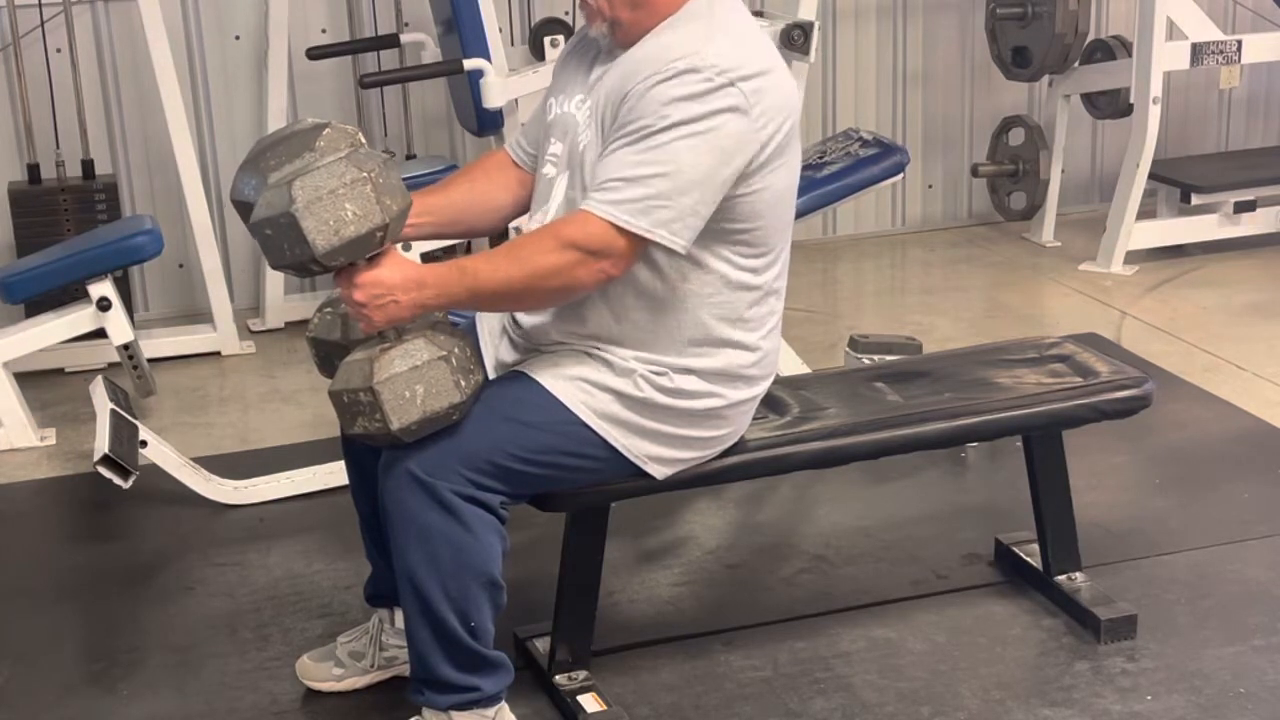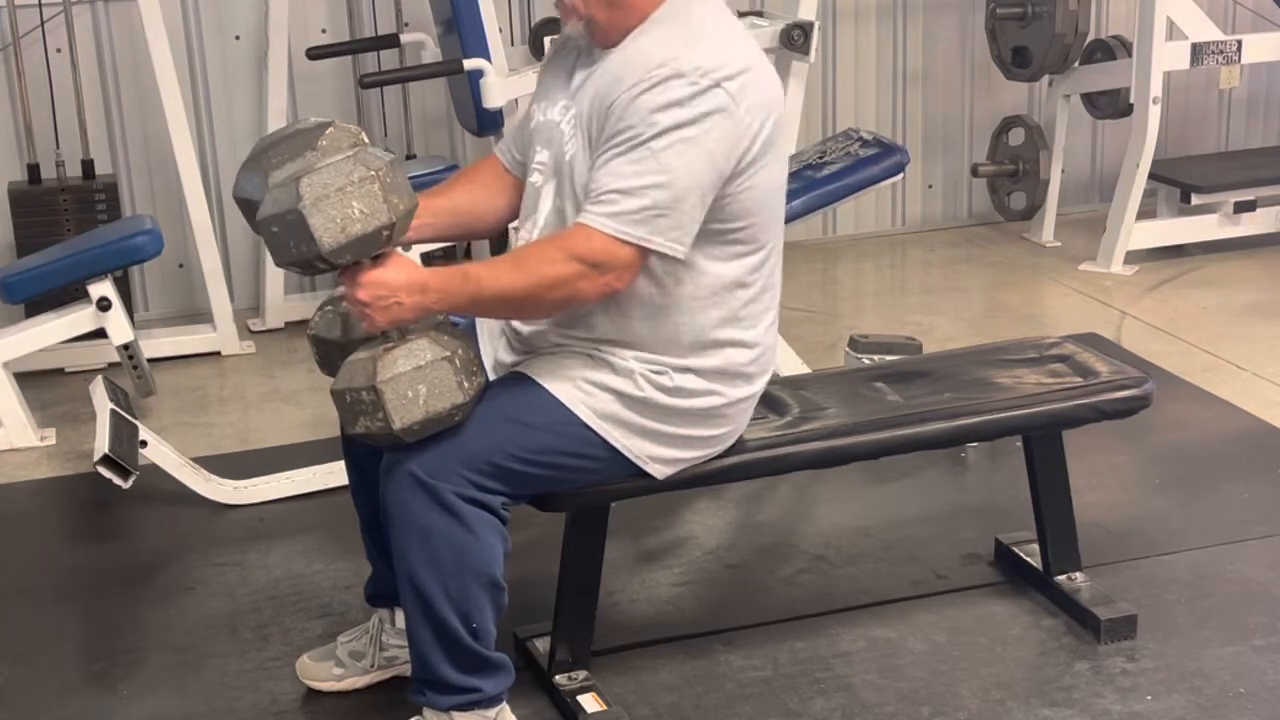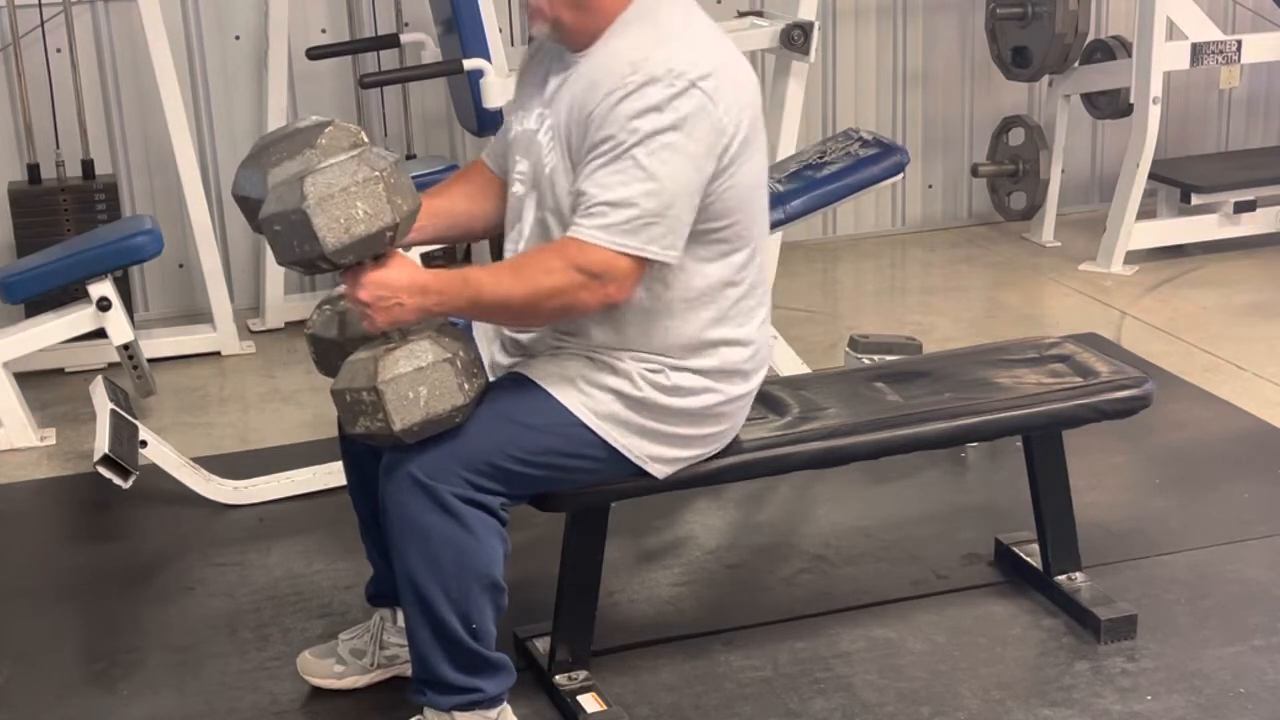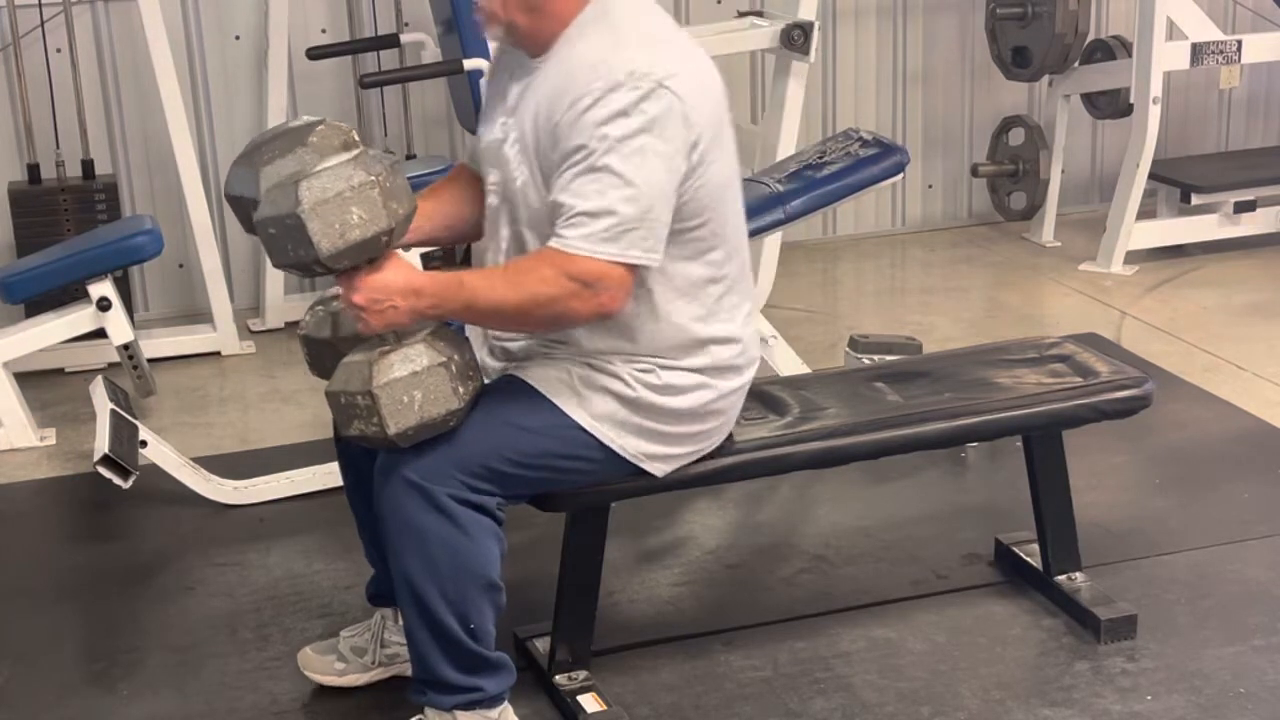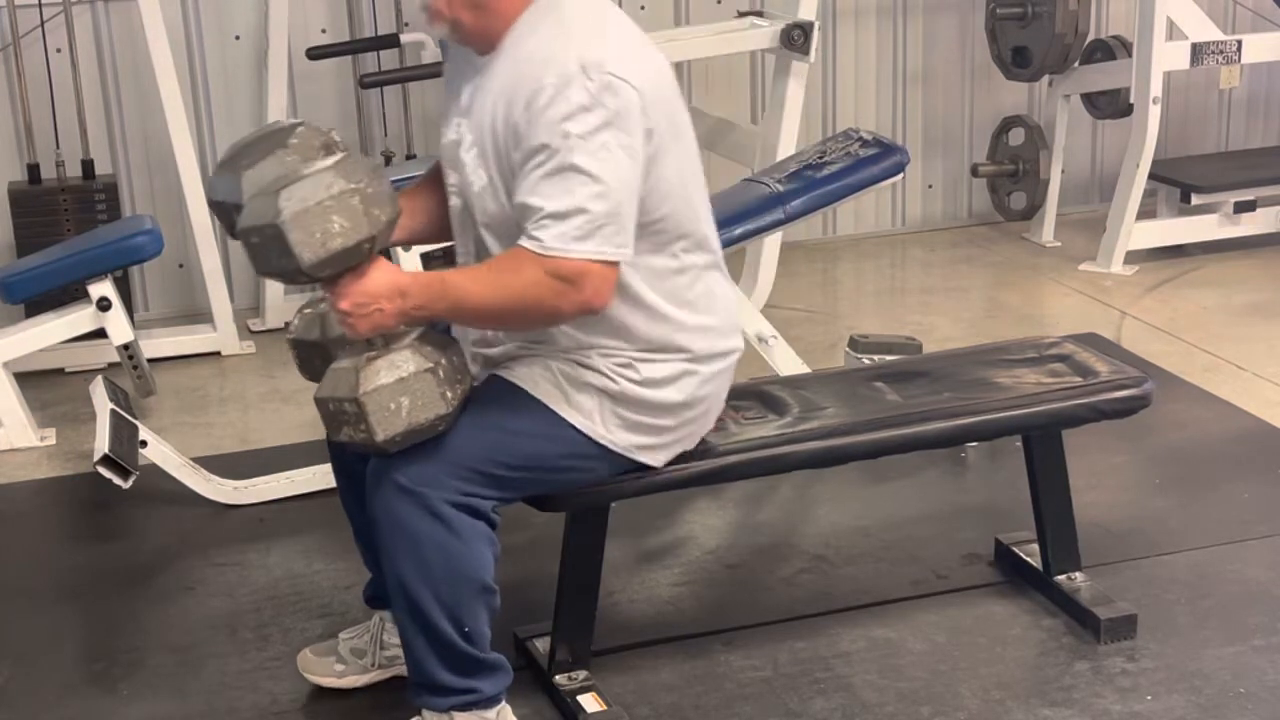
dt=0.1s
person 1, frame 1
left shoulder: (712, 76)
left elbow: (593, 253)
right elbow: (520, 169)
left wrist: (420, 289)
right wrist: (393, 220)
left hip: (658, 377)
right hip: (556, 328)
left knee: (432, 469)
right ankle: (405, 620)
person 1, frame 2
left shoulder: (697, 78)
left elbow: (595, 264)
right elbow: (511, 174)
left wrist: (423, 292)
left hip: (656, 377)
right hip: (552, 330)
left knee: (431, 469)
right ankle: (404, 618)
person 1, frame 3
left shoulder: (664, 77)
left elbow: (597, 277)
right elbow: (504, 180)
left wrist: (423, 293)
left hip: (654, 380)
right hip: (553, 336)
left knee: (431, 469)
right ankle: (404, 619)
person 1, frame 4
left shoulder: (632, 80)
left elbow: (590, 283)
right elbow: (485, 182)
left wrist: (418, 295)
left hip: (645, 380)
right hip: (541, 338)
left knee: (426, 471)
right ankle: (404, 618)
person 1, frame 5
left shoulder: (575, 73)
left elbow: (574, 279)
right elbow: (463, 191)
left wrist: (404, 297)
left hip: (633, 370)
right hip: (538, 337)
left knee: (420, 475)
right ankle: (405, 621)
